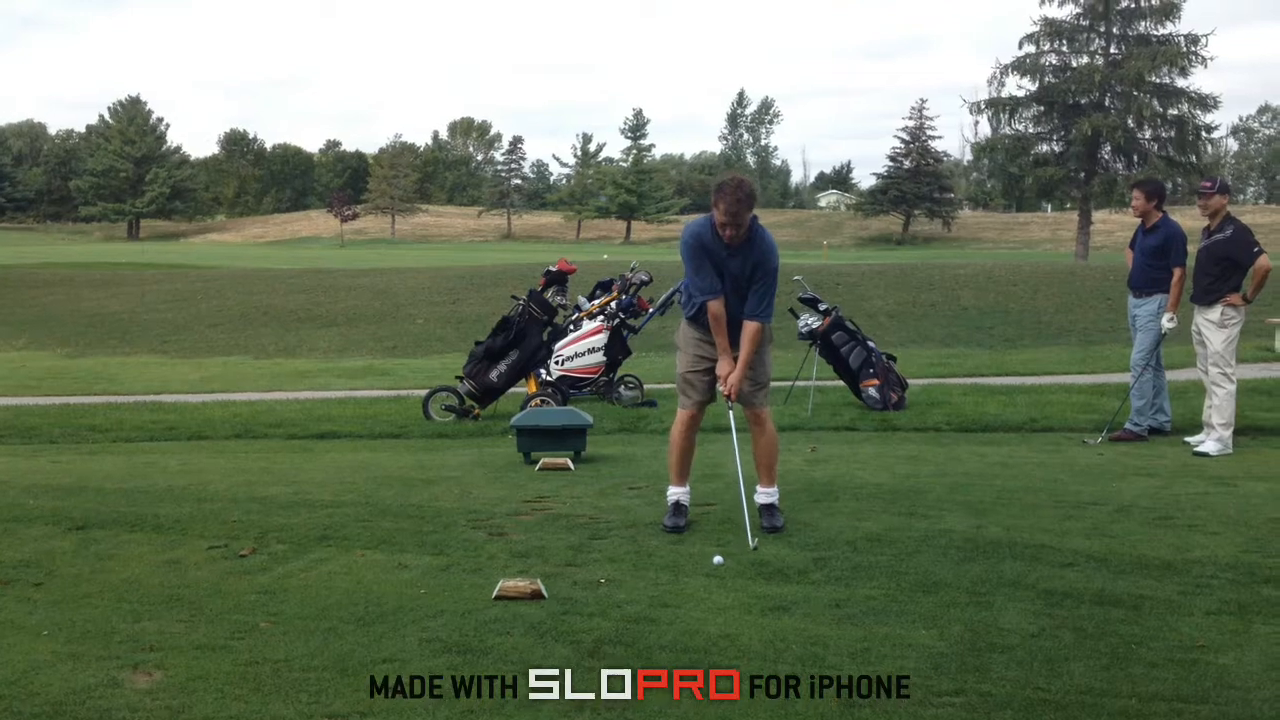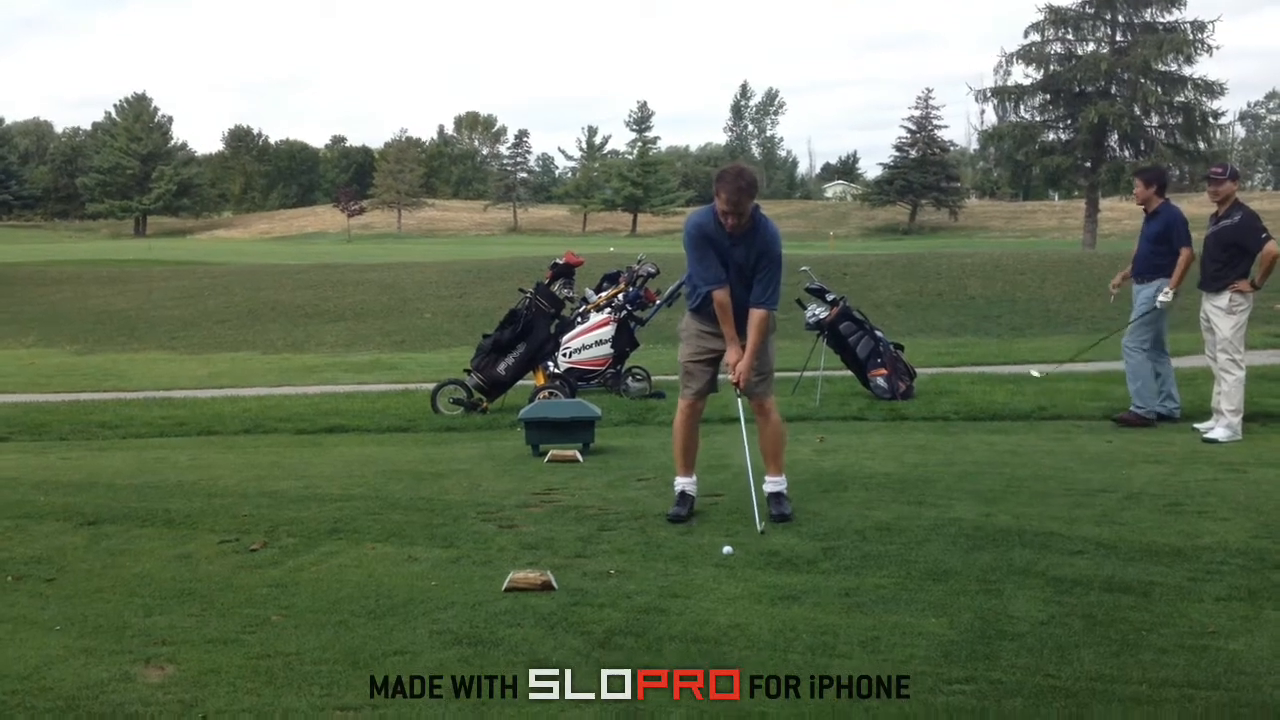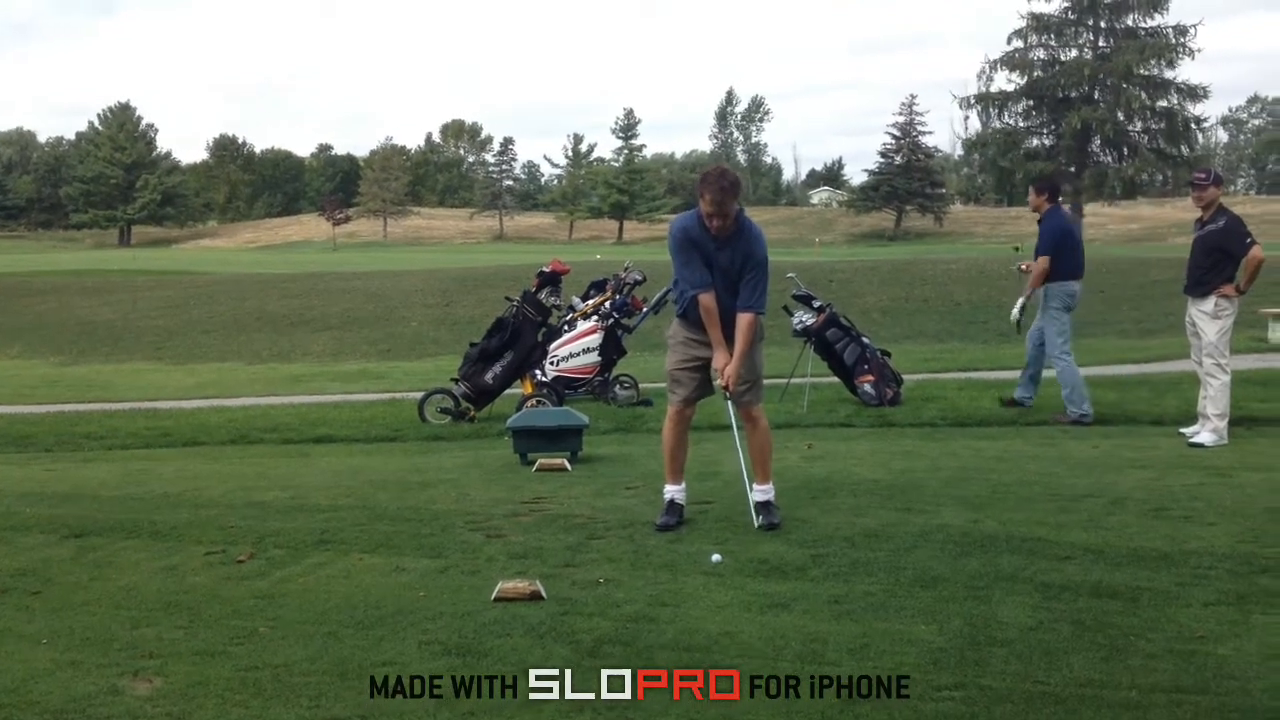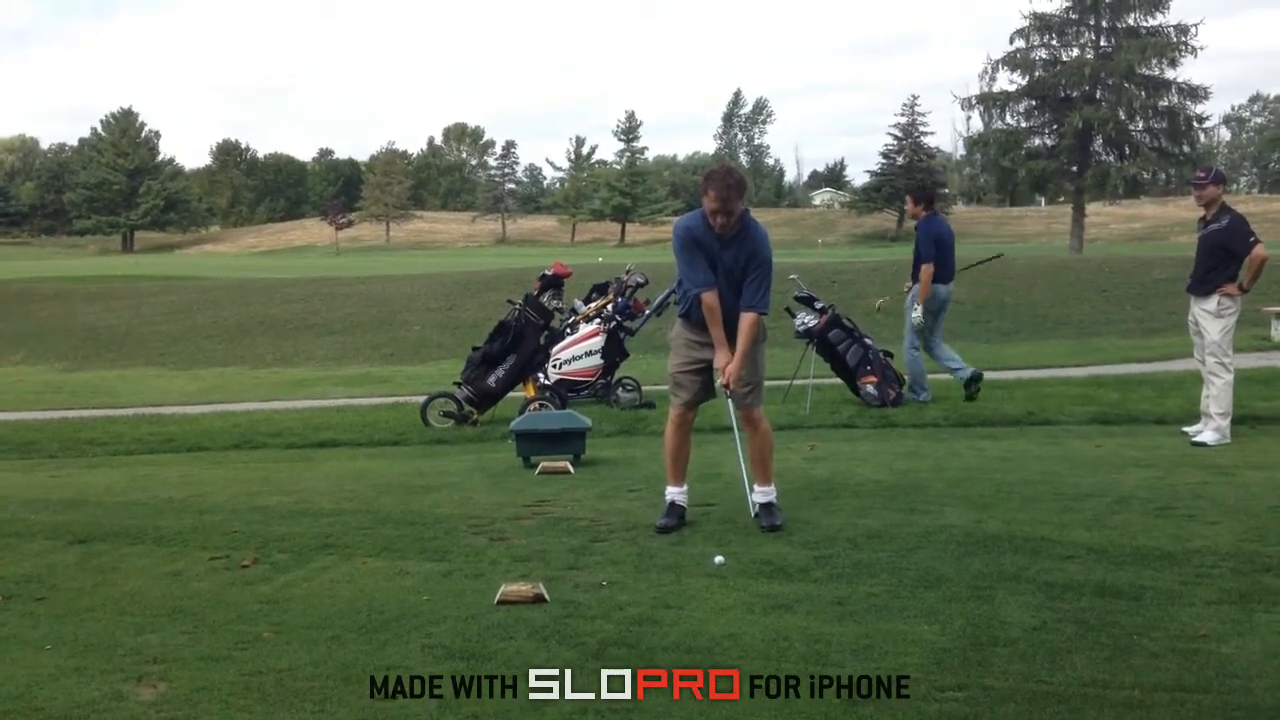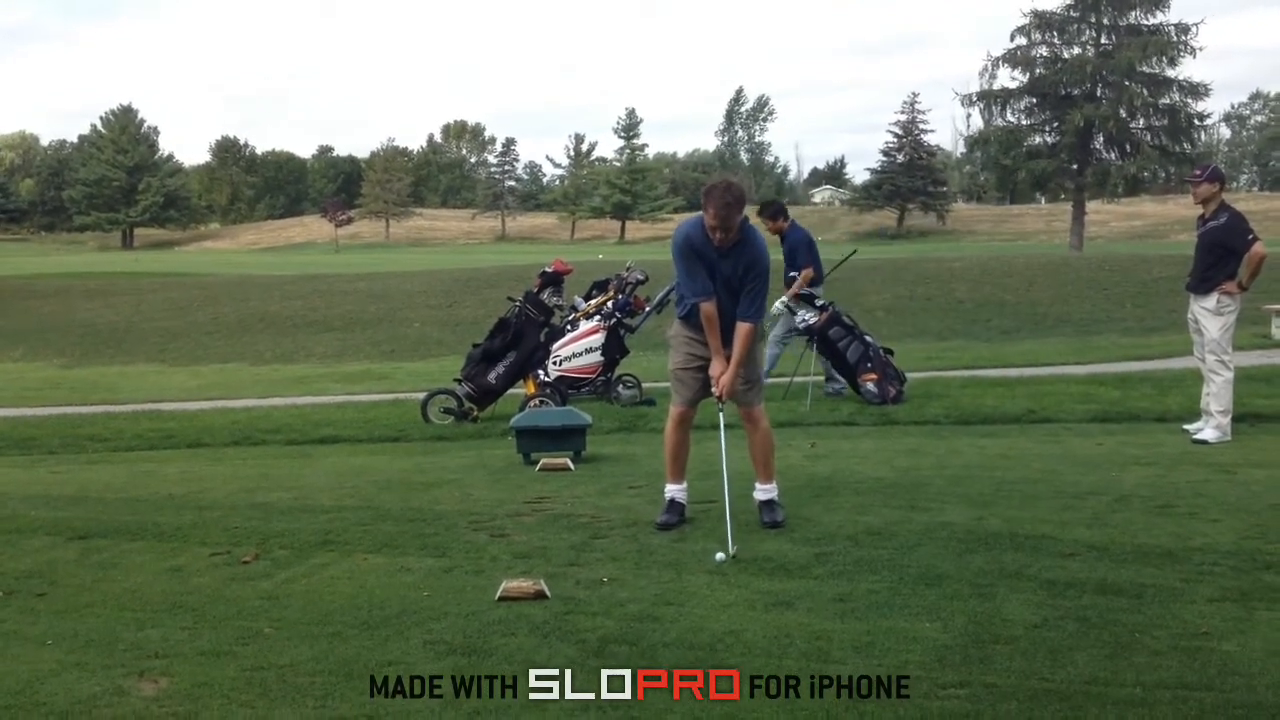
dt=1s
person 1, frame 1
left shoulder: (765, 247)
right shoulder: (695, 235)
left elbow: (756, 317)
right elbow: (711, 301)
left wrist: (740, 369)
right wrist: (723, 356)
left hip: (748, 333)
right hip: (700, 330)
left knee: (759, 413)
right knee: (688, 414)
left ankle: (767, 497)
right ankle: (677, 497)
person 1, frame 2
left shoulder: (768, 235)
right shoulder: (697, 225)
left elbow: (762, 304)
right elbow: (716, 290)
left wrist: (748, 357)
right wrist: (730, 344)
left hip: (753, 322)
right hip: (704, 321)
left knee: (764, 403)
right knee: (689, 403)
left ankle: (775, 486)
right ankle: (684, 488)
person 1, frame 3
left shoulder: (753, 239)
right shoulder: (682, 229)
left elbow: (749, 308)
right elbow: (702, 294)
left wrist: (736, 360)
right wrist: (717, 349)
left hip: (740, 329)
right hip: (691, 329)
left knee: (752, 411)
right knee: (678, 410)
left ankle: (763, 495)
right ankle: (674, 497)
person 1, frame 4
left shoulder: (757, 239)
right shoulder: (686, 229)
left elbow: (752, 308)
right elbow: (705, 293)
left wrist: (737, 359)
right wrist: (720, 350)
left hip: (743, 331)
right hip: (694, 331)
left knee: (752, 414)
right knee: (680, 414)
left ankle: (765, 497)
right ankle: (676, 499)
person 1, frame 5
left shoulder: (756, 248)
right shoulder: (685, 236)
left elbow: (748, 317)
right elbow: (704, 302)
left wrist: (732, 369)
right wrist: (715, 357)
left hip: (740, 332)
right hip: (692, 329)
left knee: (753, 411)
right knee: (680, 412)
left ankle: (767, 494)
right ankle: (675, 496)
person 2, frame 1
left shoulder: (1235, 231)
right shoulder: (1207, 231)
left elbow: (1264, 265)
left wrist: (1247, 297)
right wrist: (1199, 308)
left hip: (1222, 313)
right hip: (1201, 312)
left knee: (1221, 375)
right knee: (1208, 375)
left ankle: (1221, 439)
right ankle: (1210, 431)
person 2, frame 2
left shoulder: (1243, 217)
right shoulder: (1215, 218)
left wrist: (1255, 284)
left hip: (1230, 300)
right hip: (1209, 298)
left knee: (1229, 361)
right knee: (1216, 361)
left ankle: (1231, 425)
right ankle: (1219, 417)
person 2, frame 3
left shoulder: (1228, 222)
right shoulder: (1200, 223)
left elbow: (1256, 255)
left wrist: (1240, 288)
right wrist: (1193, 291)
left hip: (1215, 304)
right hip: (1195, 302)
left knee: (1215, 365)
right knee: (1202, 366)
left ankle: (1216, 429)
right ankle: (1204, 422)
person 2, frame 4
left shoulder: (1231, 221)
right shoulder: (1204, 222)
left elbow: (1259, 254)
left wrist: (1243, 287)
right wrist: (1196, 280)
left hip: (1218, 303)
right hip: (1198, 301)
left knee: (1218, 365)
right knee: (1205, 365)
left ankle: (1219, 428)
right ankle: (1208, 421)
person 2, frame 5
left shoulder: (1230, 219)
right shoulder: (1203, 220)
left elbow: (1258, 252)
left wrist: (1242, 285)
left hip: (1218, 301)
right hip: (1198, 299)
left knee: (1218, 363)
right knee: (1205, 363)
left ankle: (1220, 426)
right ankle: (1208, 419)
person 3, frame 1
left shoulder: (1172, 231)
right shoulder: (1142, 227)
left elbow: (1179, 274)
left wrist: (1171, 312)
left hip: (1154, 303)
right hip: (1135, 300)
left knee: (1140, 362)
right knee: (1151, 363)
left ankle: (1137, 426)
right ankle: (1159, 420)
person 3, frame 2
left shoulder: (1172, 215)
right shoulder: (1150, 215)
left elbow: (1187, 254)
left wrist: (1170, 289)
right wrist: (1123, 275)
left hip: (1157, 288)
right hip: (1142, 287)
left knee: (1133, 344)
right knee: (1156, 349)
left ankle: (1142, 409)
right ankle: (1168, 407)
person 3, frame 3
left shoulder: (1051, 222)
right shoulder: (1060, 218)
left elbow: (1044, 265)
left wrist: (1023, 298)
right wrist: (1032, 266)
left hip: (1058, 289)
right hip: (1063, 286)
left knee: (1059, 352)
right knee: (1036, 341)
left ankle: (1080, 411)
right ankle: (1024, 395)
person 3, frame 4
left shoulder: (926, 229)
right shoulder: (942, 224)
left elbow: (927, 269)
left wrist: (918, 305)
right wrist: (915, 282)
left hip: (930, 291)
right hip: (944, 288)
left knee: (912, 344)
right knee: (931, 342)
left ankle: (919, 393)
right ankle: (968, 374)
person 3, frame 5
left shoulder: (798, 238)
right shoulder: (789, 235)
left elbow: (808, 273)
left wrist: (785, 298)
right wrist: (788, 296)
left knee: (777, 339)
right ankle: (838, 384)
